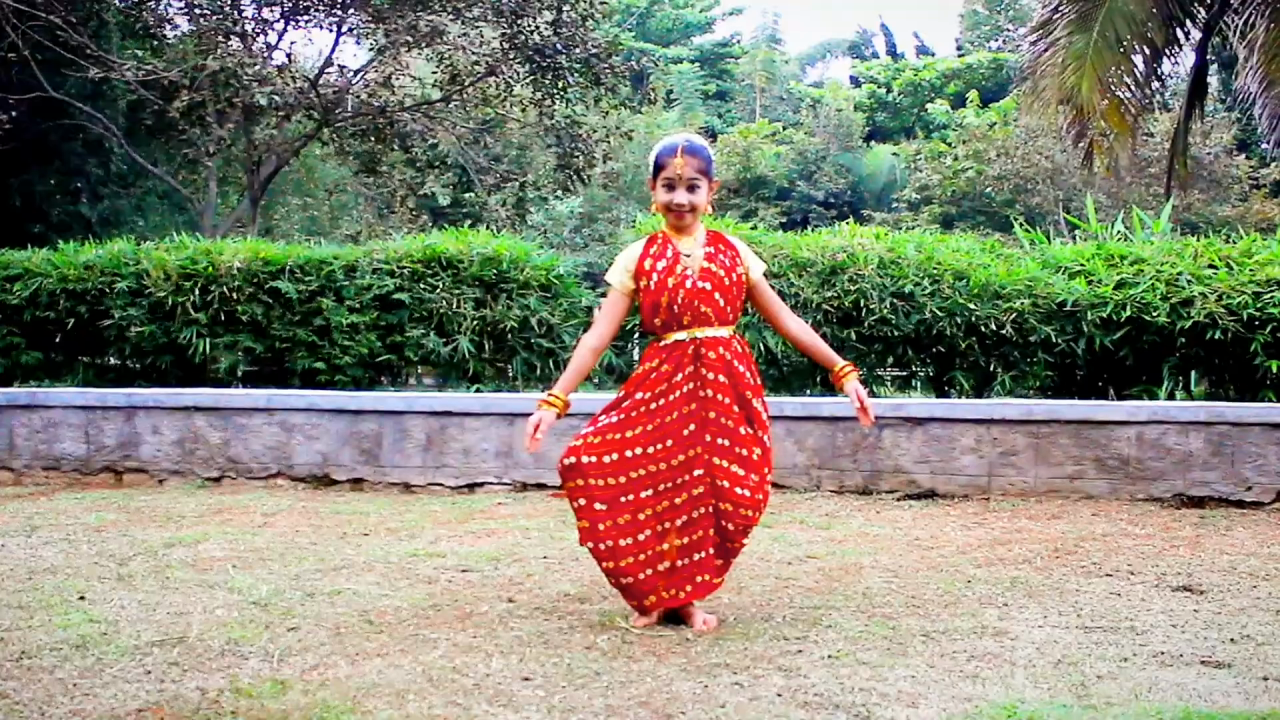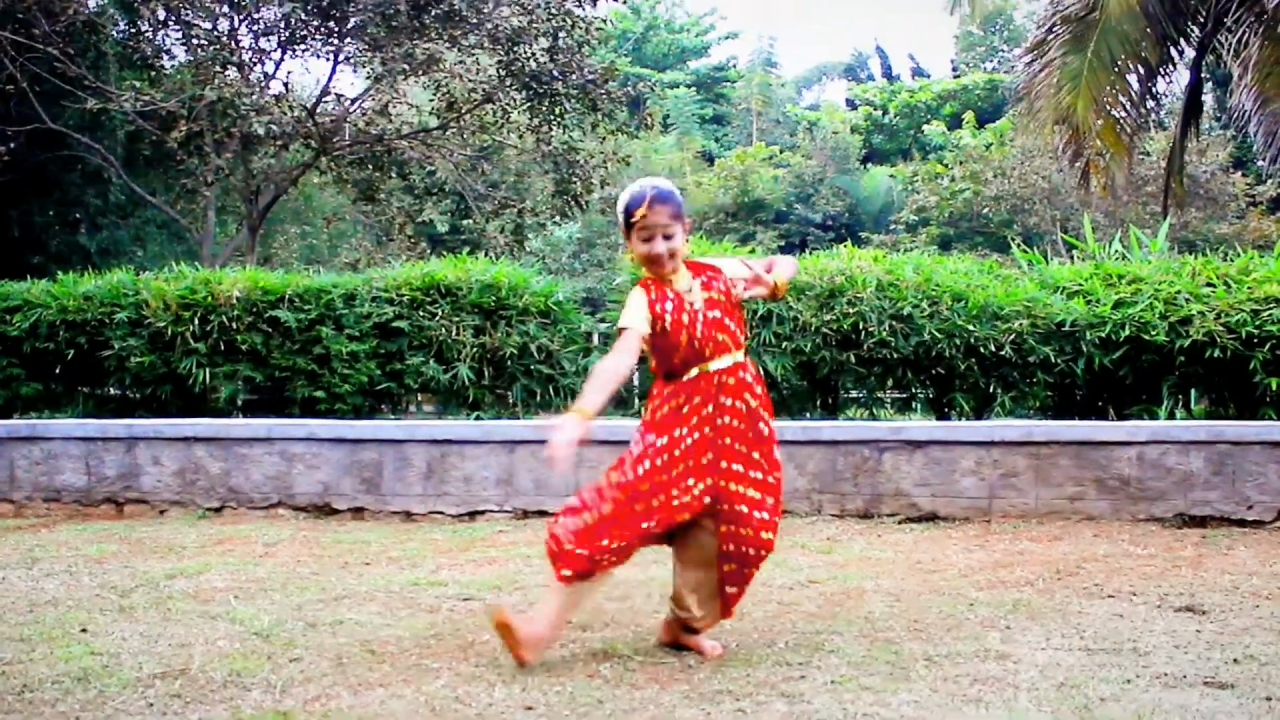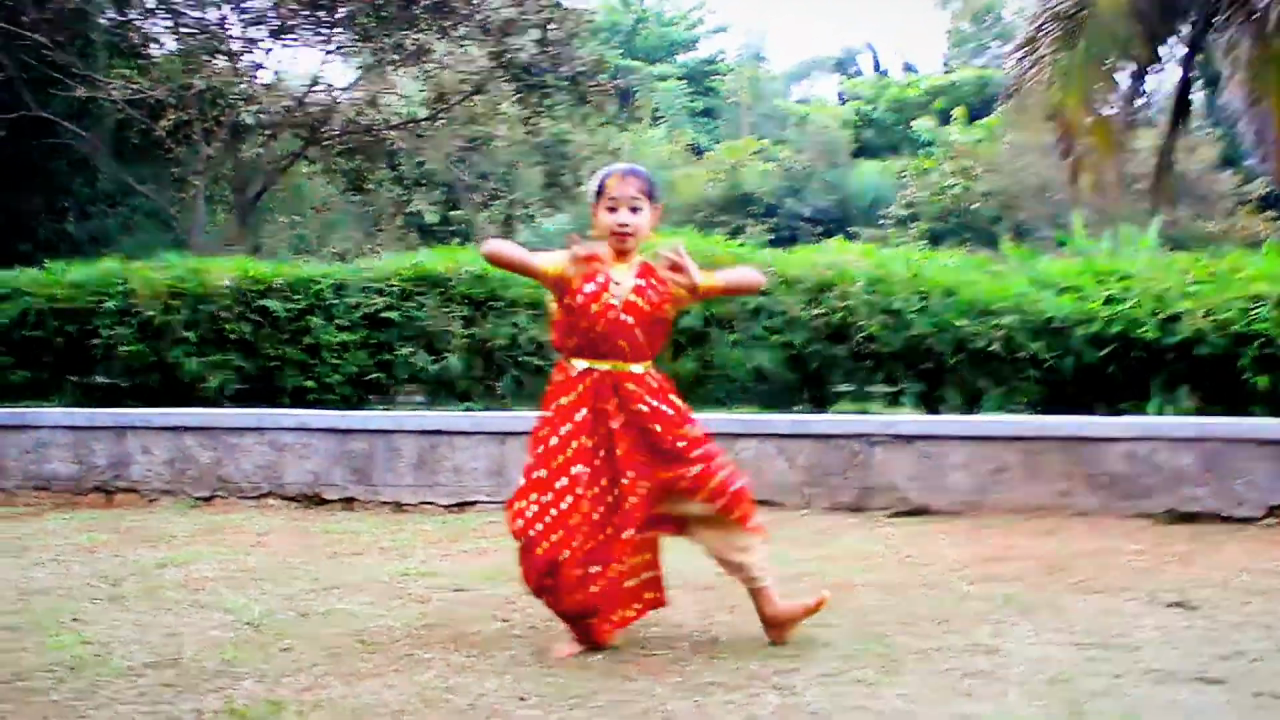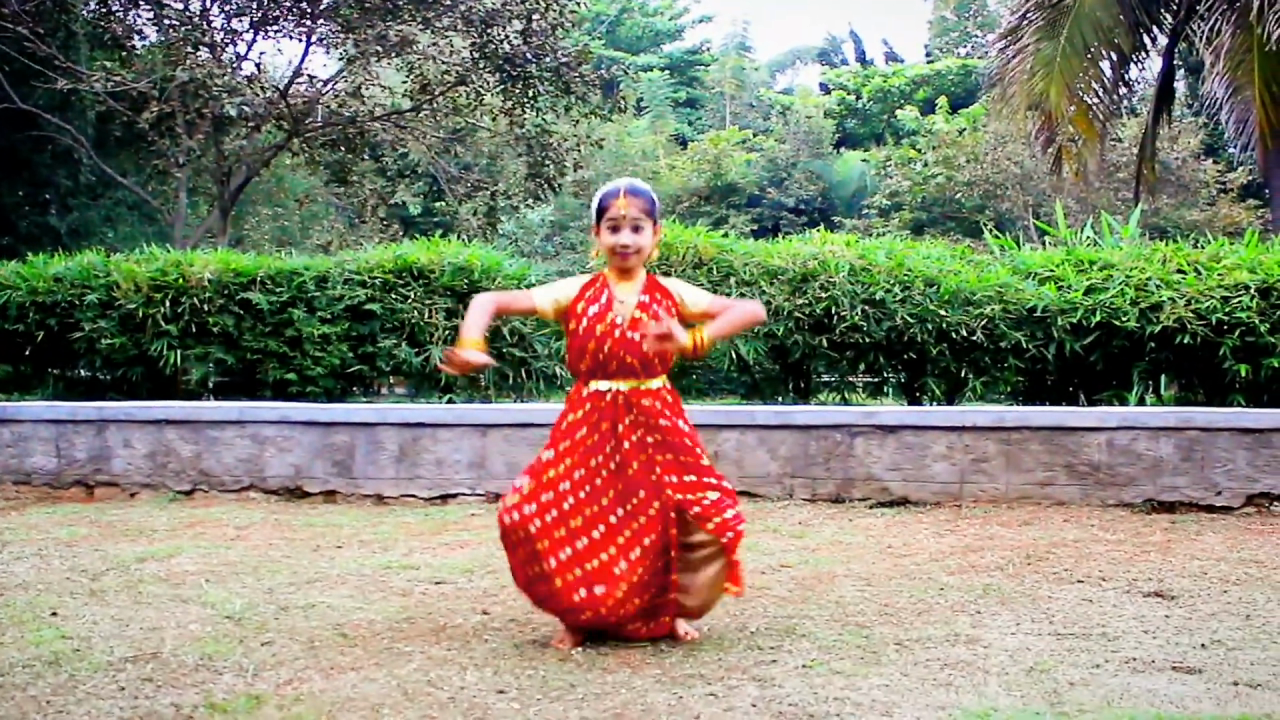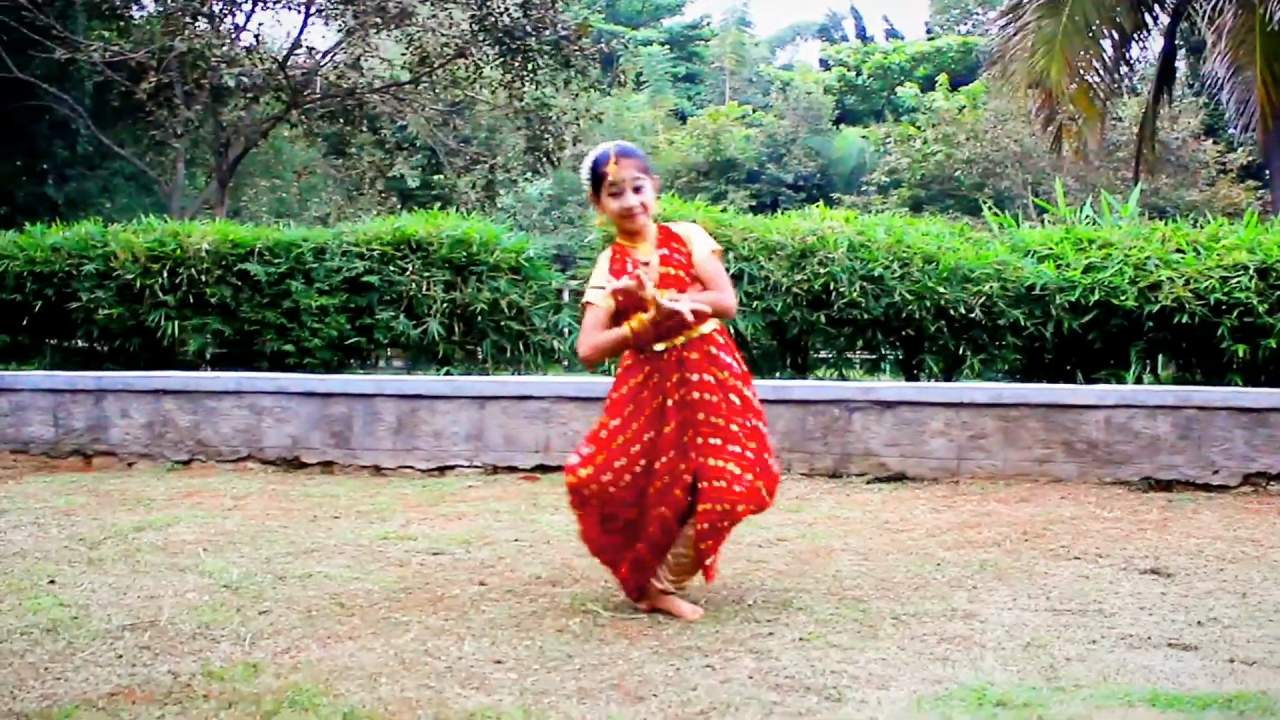
dt=1s
person 1, frame 1
left shoulder: (735, 252)
right shoulder: (638, 257)
left elbow: (785, 319)
right elbow: (599, 335)
left wrist: (843, 371)
right wrist: (554, 400)
left hip: (727, 385)
right hip: (663, 384)
left knee: (724, 494)
left ankle: (685, 595)
right ankle: (652, 592)
person 1, frame 2
left shoulder: (719, 272)
right shoulder: (641, 303)
left elbow: (786, 262)
right elbow: (614, 363)
left wrist: (772, 282)
right wrist: (576, 419)
left hip: (740, 408)
right hip: (681, 415)
left knee: (736, 522)
right knee: (625, 503)
left ankle: (684, 623)
right ankle: (546, 626)
person 1, frame 3
left shoulder: (665, 278)
right shoulder: (573, 265)
left elbow: (753, 280)
right elbow: (492, 250)
left wrist: (701, 278)
right wrist: (556, 271)
left hip: (644, 404)
right hip: (580, 407)
left knee: (712, 492)
right knee: (550, 524)
left ankle: (771, 608)
right ankle: (590, 625)
person 1, frame 4
left shoulder: (670, 295)
right shoulder: (576, 292)
left elbow: (753, 309)
right elbow: (489, 301)
left wrist: (695, 338)
right wrist: (470, 346)
left hip: (657, 423)
right hip: (589, 425)
left knee: (709, 520)
right knee: (530, 517)
left ankle: (663, 612)
right ankle: (582, 609)
person 1, frame 5
left shoulder: (686, 240)
right shoulder: (608, 271)
left elbow: (724, 302)
right elbow: (589, 353)
left wrist: (656, 294)
right wrist: (640, 321)
left hip: (710, 372)
right hip: (648, 380)
left knee: (726, 488)
right knee: (596, 477)
left ankle: (664, 584)
right ankle: (642, 573)
